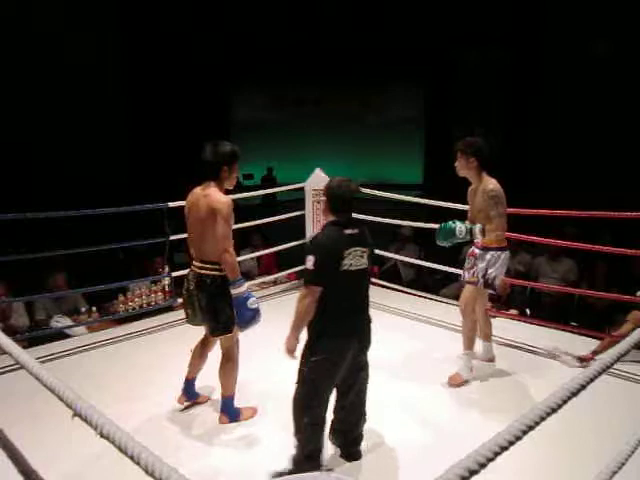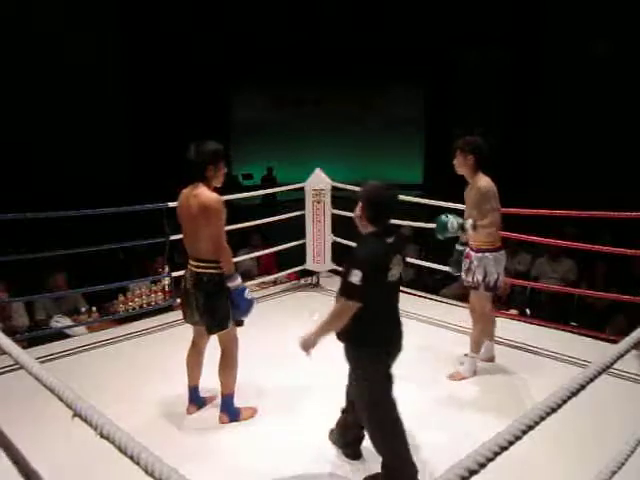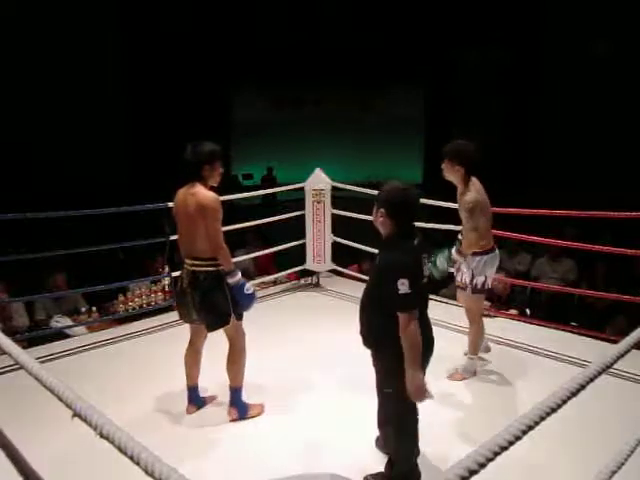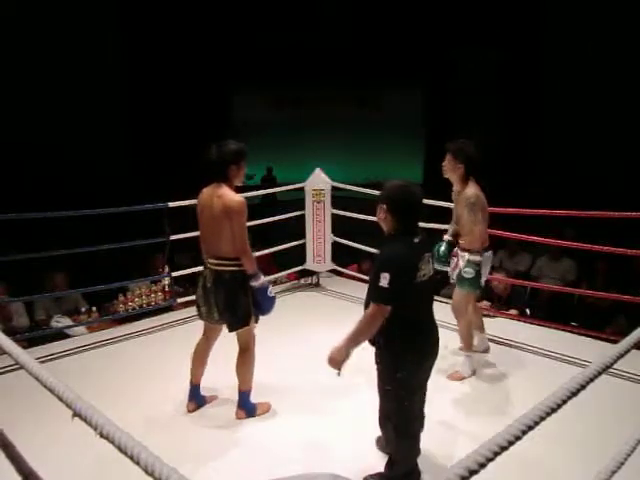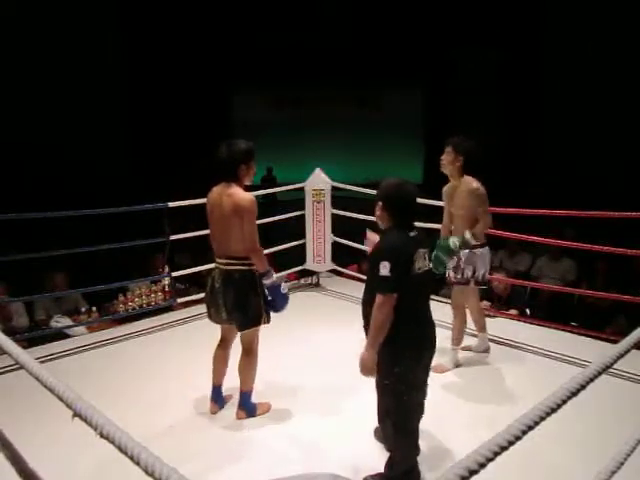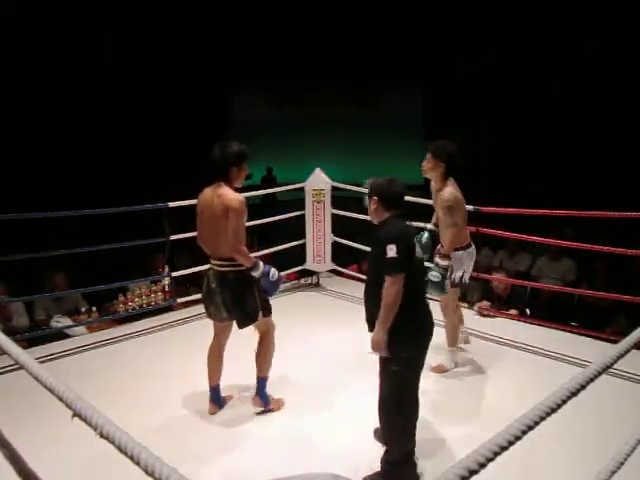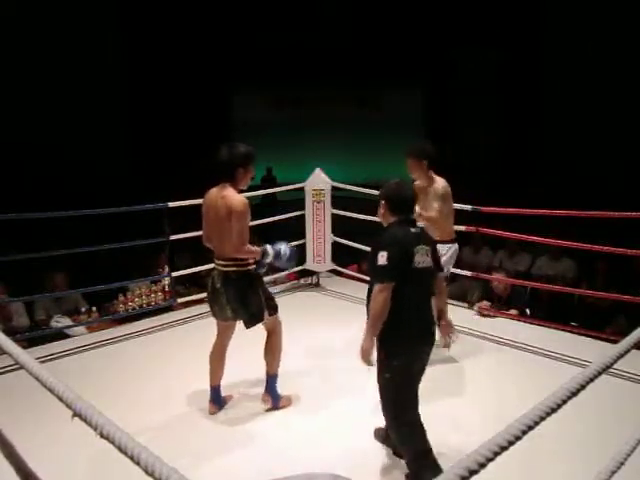
dt=0.5s
person 1, frame 1
left shoulder: (322, 242)
right shoulder: (363, 237)
left elbow: (311, 294)
left wrist: (294, 334)
left hip: (329, 336)
right hip: (359, 330)
left knee: (310, 399)
right knee: (352, 391)
right ankle: (349, 443)
person 1, frame 2
left shoulder: (366, 253)
right shoulder: (394, 243)
left elbow: (347, 307)
left wrist: (315, 336)
left hip: (369, 344)
right hip: (385, 336)
left knee: (376, 406)
right knee: (358, 389)
right ankle: (348, 437)
person 1, frame 3
left shoulder: (397, 259)
right shoulder: (407, 244)
left elbow: (409, 321)
left wrist: (414, 370)
left hip: (397, 351)
right hip: (394, 346)
left knee: (397, 408)
right knee: (393, 404)
right ankle: (392, 442)
person 1, frame 4
left shoulder: (392, 255)
right shoulder: (420, 244)
left elbow: (378, 312)
left wrist: (345, 347)
left hip: (400, 349)
right hip: (424, 340)
left knee: (396, 409)
right knee: (410, 404)
right ankle: (401, 444)
person 1, frame 5
left shoulder: (389, 246)
right shoulder: (418, 240)
left elbow: (385, 303)
left wrist: (371, 348)
left hip: (399, 342)
right hip: (422, 336)
left knee: (396, 405)
right knee: (409, 400)
right ankle: (393, 434)
person 1, frame 6
left shoulder: (390, 233)
right shoulder: (401, 229)
left elbow: (394, 283)
left wrist: (380, 328)
left hip: (402, 330)
right hip: (415, 326)
left knee: (394, 397)
right knee: (404, 391)
right ankle: (394, 432)
person 1, frame 7
left shoulder: (389, 240)
right shoulder: (424, 238)
left elbow: (382, 292)
right elbow: (439, 282)
left wrist: (369, 336)
right wrist: (441, 313)
left hip: (398, 337)
right hip: (422, 333)
left knee: (398, 403)
right knee: (403, 394)
right ankle: (395, 436)
person 2, frame 1
left shoulder: (193, 195)
right shoulder: (222, 201)
right elbow: (226, 252)
right wrist: (240, 289)
left hip: (196, 276)
right hip: (215, 280)
left knee: (210, 336)
right knee: (231, 346)
left ankle: (188, 391)
right ankle: (228, 410)
person 2, frame 2
left shoulder: (184, 196)
right shoulder: (212, 200)
right elbow: (221, 248)
right wrist: (235, 281)
left hip: (193, 275)
right hip: (213, 278)
left knee: (199, 340)
right knee: (229, 344)
left ankle: (194, 399)
right ankle: (228, 409)
person 2, frame 3
left shoulder: (180, 196)
right shoulder: (209, 199)
right elbow: (218, 246)
right wrist: (235, 278)
left hip: (189, 274)
right hip: (210, 277)
left knee: (196, 338)
right knee: (237, 337)
left ankle: (193, 399)
right ankle: (237, 405)
person 2, frame 4
left shoulder: (203, 196)
right shoulder: (235, 201)
right elbow: (243, 249)
right wrist: (258, 280)
left hip: (211, 274)
right hip: (233, 277)
left knee: (208, 337)
right knee: (246, 342)
left ankle: (194, 397)
right ankle: (245, 405)
person 2, frame 5
left shoulder: (213, 195)
right shoulder: (245, 200)
right elbow: (253, 248)
right wrist: (269, 278)
left hip: (220, 274)
right hip: (242, 277)
left knee: (226, 338)
right knee: (249, 344)
left ankle: (216, 397)
right ankle: (245, 406)
person 2, frame 6
left shoulder: (204, 196)
right shoulder: (235, 200)
left elbow: (202, 240)
right elbow: (236, 247)
right wrist: (258, 268)
left hip: (215, 275)
right hip: (236, 277)
left knee: (220, 337)
right knee: (267, 330)
left ankle: (215, 399)
right ankle: (262, 396)
person 2, frame 7
left shoulder: (210, 197)
right shoulder: (238, 202)
left elbow: (208, 240)
right elbow: (239, 248)
right wrist: (268, 253)
left hip: (219, 275)
right hip: (240, 277)
left knee: (222, 338)
right knee: (274, 327)
left ankle: (215, 399)
right ankle: (271, 394)
person 3, frame 1
left shoulder: (491, 190)
right shoulder: (472, 189)
left elbow: (499, 228)
left wrist: (468, 232)
right wrist: (456, 231)
left hip: (493, 254)
right hip: (480, 251)
left knee: (466, 305)
right knee: (478, 305)
left ankle: (465, 366)
right ankle: (487, 351)
person 3, frame 2
left shoulder: (484, 187)
right shoulder: (471, 187)
left elbow: (494, 223)
left wrist: (460, 226)
right wrist: (461, 247)
left hip: (488, 255)
right hip: (476, 252)
left knee: (477, 309)
right knee: (485, 305)
left ankle: (471, 364)
right ankle: (487, 351)
person 3, frame 3
left shoulder: (470, 198)
right shoulder: (468, 185)
left elbow: (472, 241)
left wrist: (451, 256)
right wrist: (458, 250)
left hip: (480, 257)
right hip: (474, 254)
left knee: (473, 310)
right knee: (464, 299)
left ankle: (470, 364)
right ankle: (481, 342)
person 3, frame 4
left shoulder: (471, 195)
right shoulder: (457, 190)
left elbow: (479, 233)
left wrist: (470, 264)
right wrist: (447, 241)
left hip: (477, 254)
right hip: (463, 251)
left knee: (459, 306)
right knee: (468, 300)
left ankle: (467, 364)
right ankle: (482, 342)
person 3, frame 5
left shoulder: (474, 189)
right shoulder: (447, 190)
left elbow: (485, 224)
left wrist: (460, 241)
right wrist: (441, 246)
left hip: (474, 251)
right hip: (458, 250)
left knee: (458, 303)
right knee: (471, 299)
left ankle: (452, 357)
right ankle: (483, 342)
person 3, frame 6
left shoulder: (448, 196)
right shoulder: (435, 185)
left elbow: (452, 235)
left wrist: (441, 265)
left hip: (459, 253)
right hip: (449, 249)
left knee: (447, 303)
right knee: (449, 299)
left ankle: (451, 358)
right ankle: (460, 334)
person 3, frame 7
left shoulder: (439, 187)
right shoulder: (418, 186)
left elbow: (434, 219)
left wrist: (413, 211)
left hip: (444, 245)
left ankle: (444, 326)
right ankle: (442, 323)
